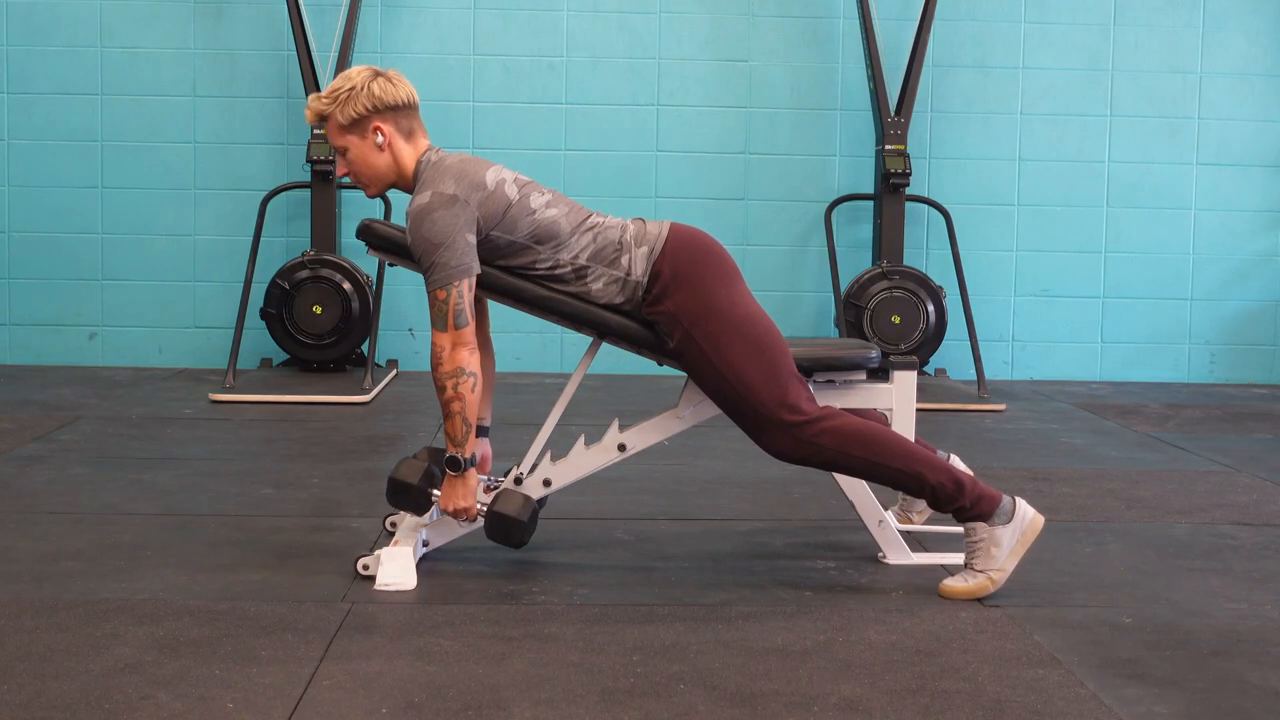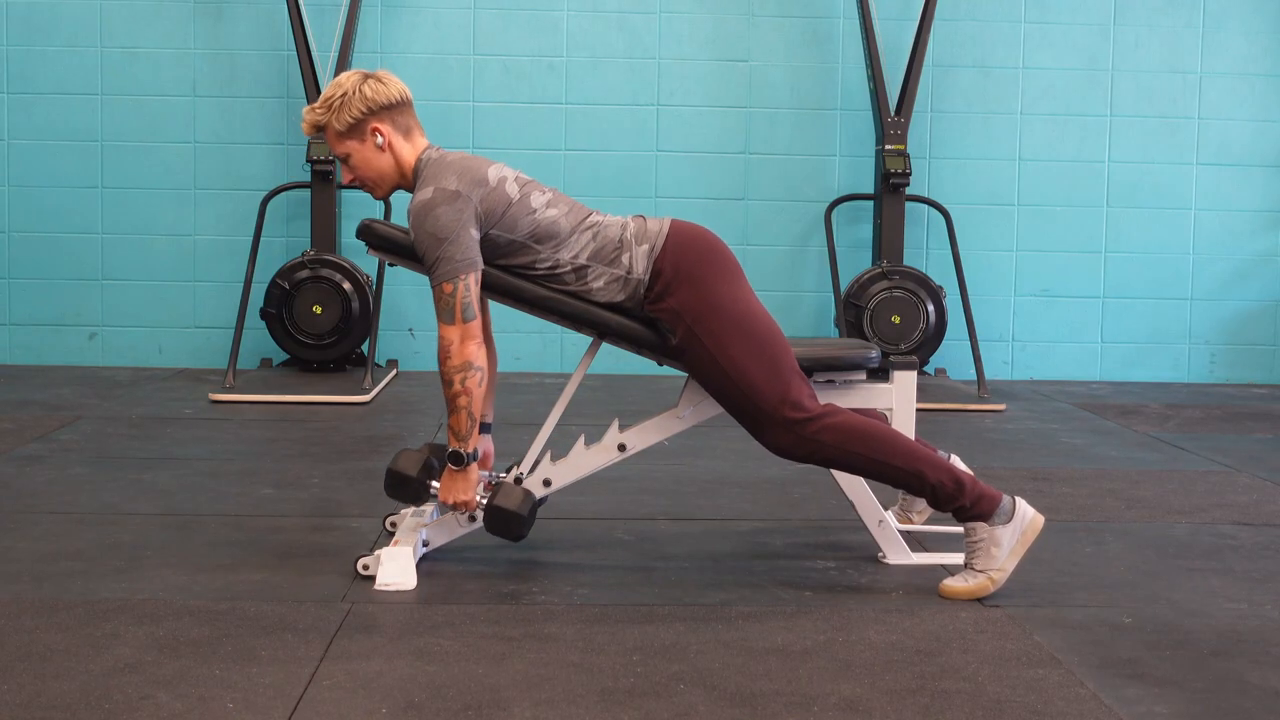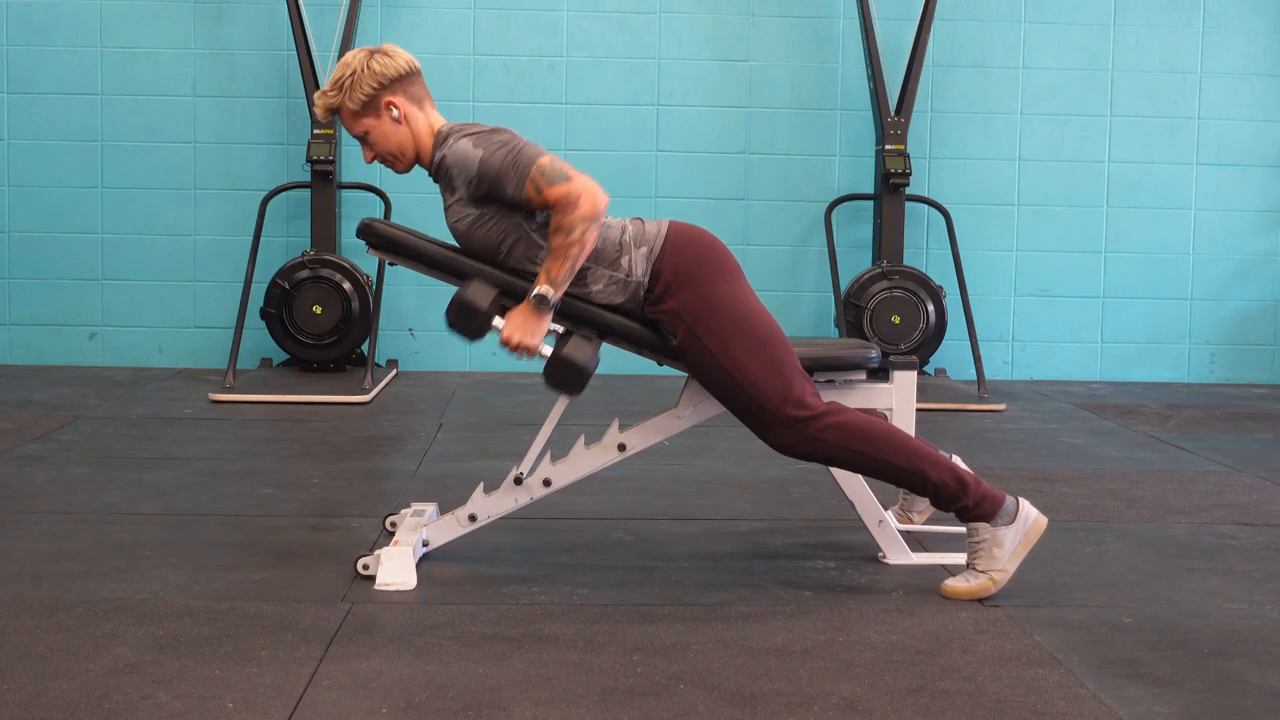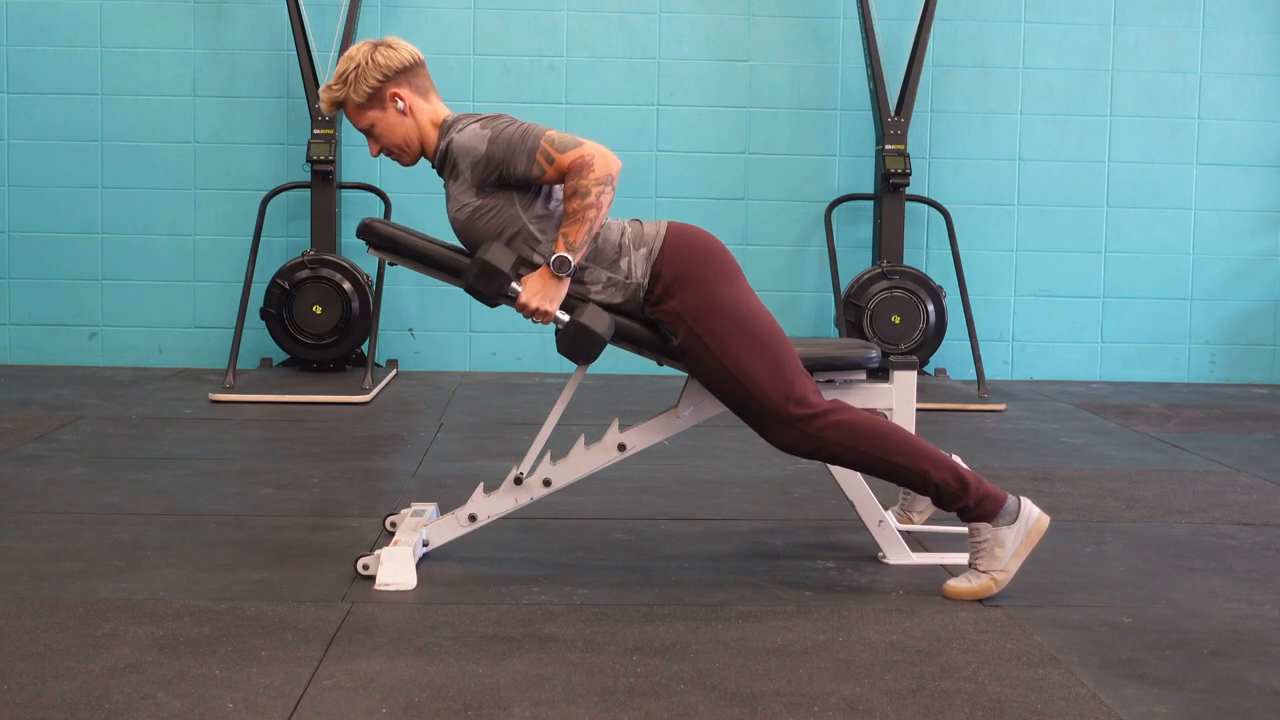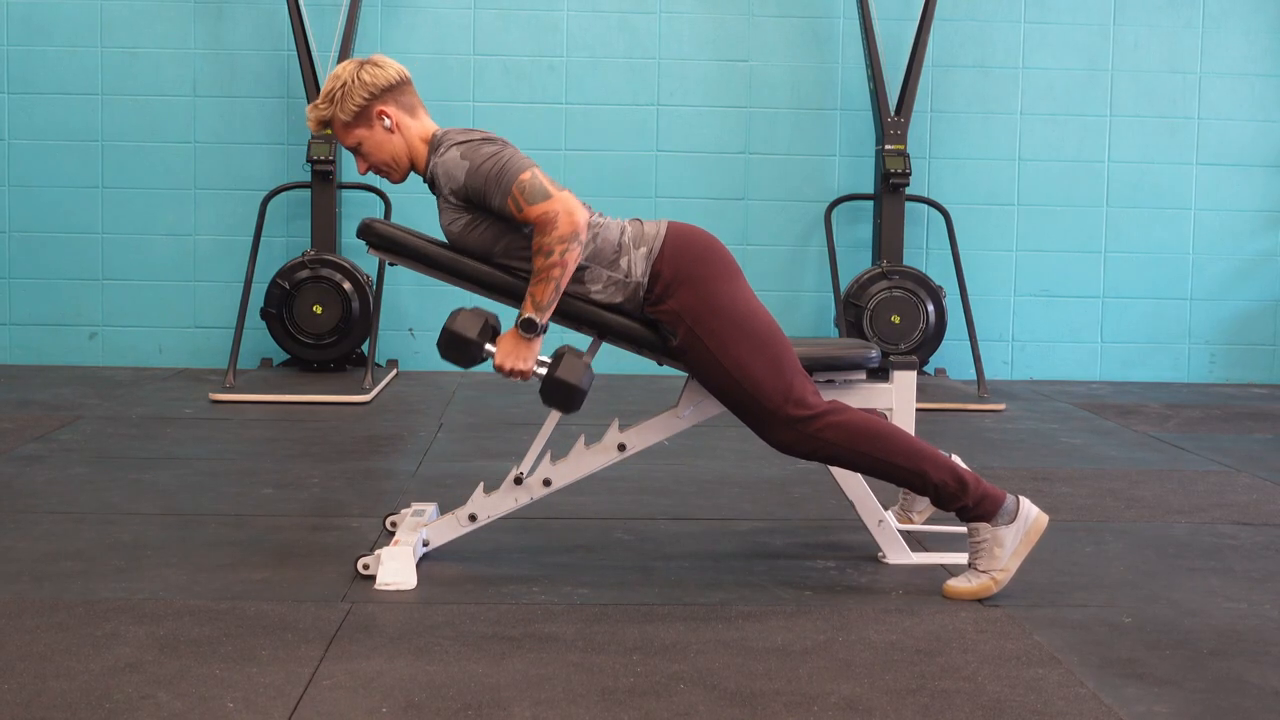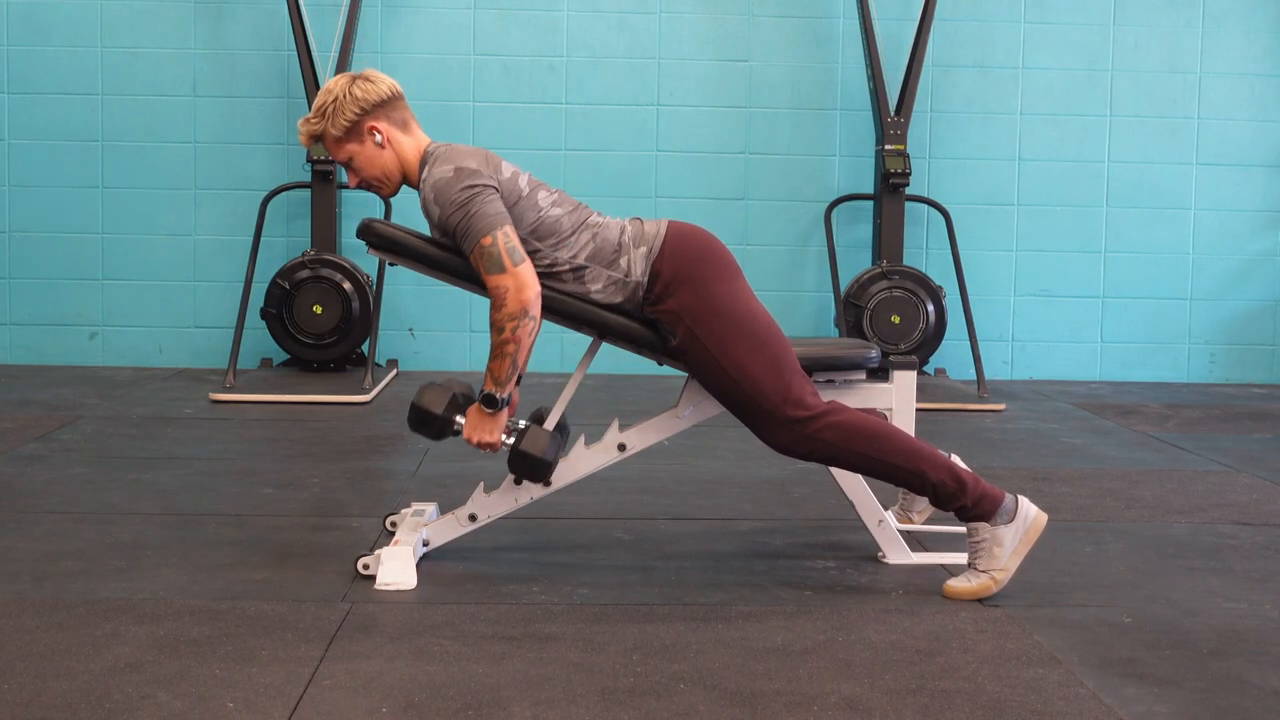
dt=0.5s
person 1, frame 1
left shoulder: (432, 208)
right shoulder: (451, 179)
left elbow: (453, 351)
right elbow: (474, 329)
left wrist: (458, 466)
right wrist: (479, 435)
left hip: (674, 277)
right hip: (669, 263)
left knee: (789, 422)
right knee: (780, 410)
left ankle: (993, 511)
right ankle: (925, 464)
person 1, frame 2
left shoulder: (435, 202)
right shoulder: (450, 178)
left elbow: (461, 347)
right elbow: (477, 331)
left wrist: (461, 460)
right wrist: (480, 430)
left hip: (674, 273)
right hip: (669, 261)
left knee: (791, 418)
right knee: (783, 407)
left ankle: (992, 511)
right ankle: (927, 464)
person 1, frame 3
left shoulder: (471, 152)
right shoulder: (457, 165)
left elbow: (585, 199)
left wrist: (539, 305)
right wrist: (536, 307)
left hip: (673, 271)
right hip: (665, 271)
left knee: (795, 416)
right knee: (785, 410)
left ankle: (997, 512)
right ankle: (929, 468)
person 1, frame 4
left shoulder: (476, 139)
right shoulder: (459, 158)
left elbow: (597, 163)
left wrist: (556, 272)
left hip: (670, 273)
right hip: (662, 274)
left knee: (796, 415)
right knee: (788, 407)
left ankle: (997, 511)
right ankle: (930, 473)
person 1, frame 5
left shoulder: (459, 158)
right shoulder: (453, 167)
left elbow: (565, 222)
left wrist: (526, 331)
left hip: (674, 273)
right hip: (667, 269)
left knee: (795, 416)
right knee: (785, 411)
left ankle: (997, 512)
right ankle: (931, 474)
person 1, frame 6
left shoulder: (447, 182)
right shoulder: (454, 166)
left elbow: (521, 295)
right elbow: (523, 281)
left wrist: (492, 403)
right wrist: (505, 386)
left hip: (674, 274)
right hip: (667, 264)
left knee: (794, 416)
right knee: (786, 408)
left ankle: (995, 510)
right ankle: (925, 470)
